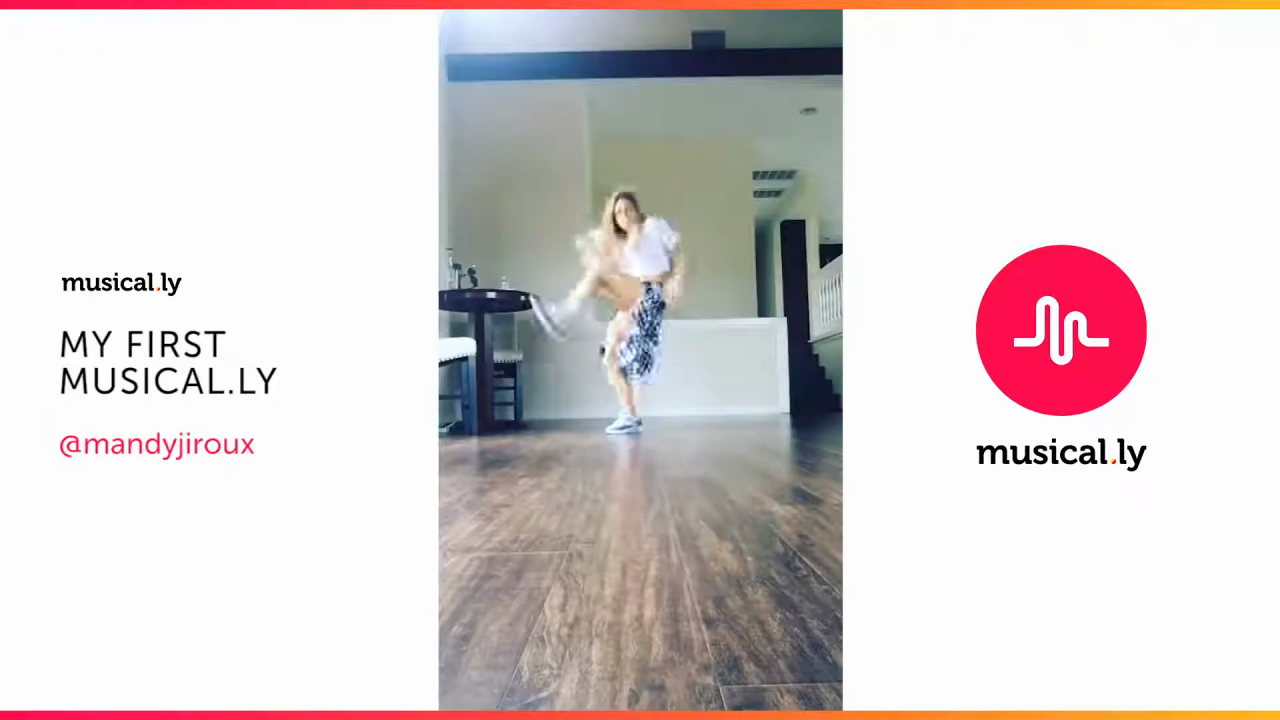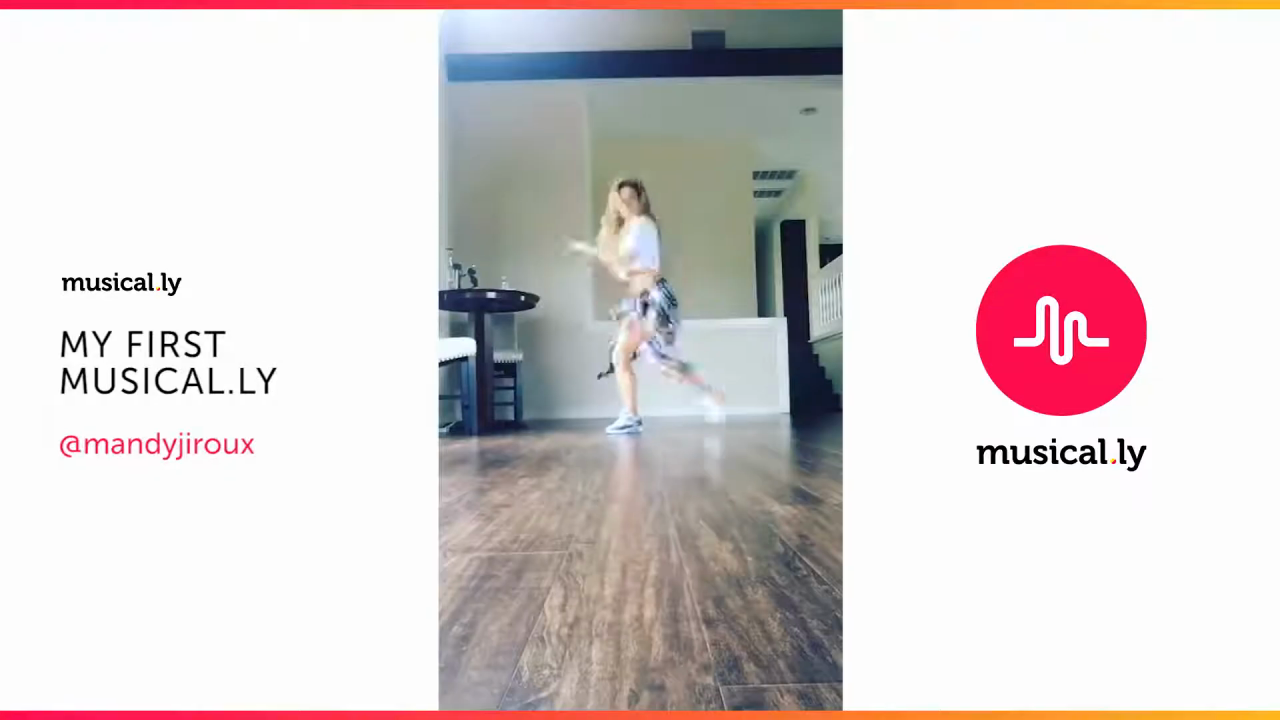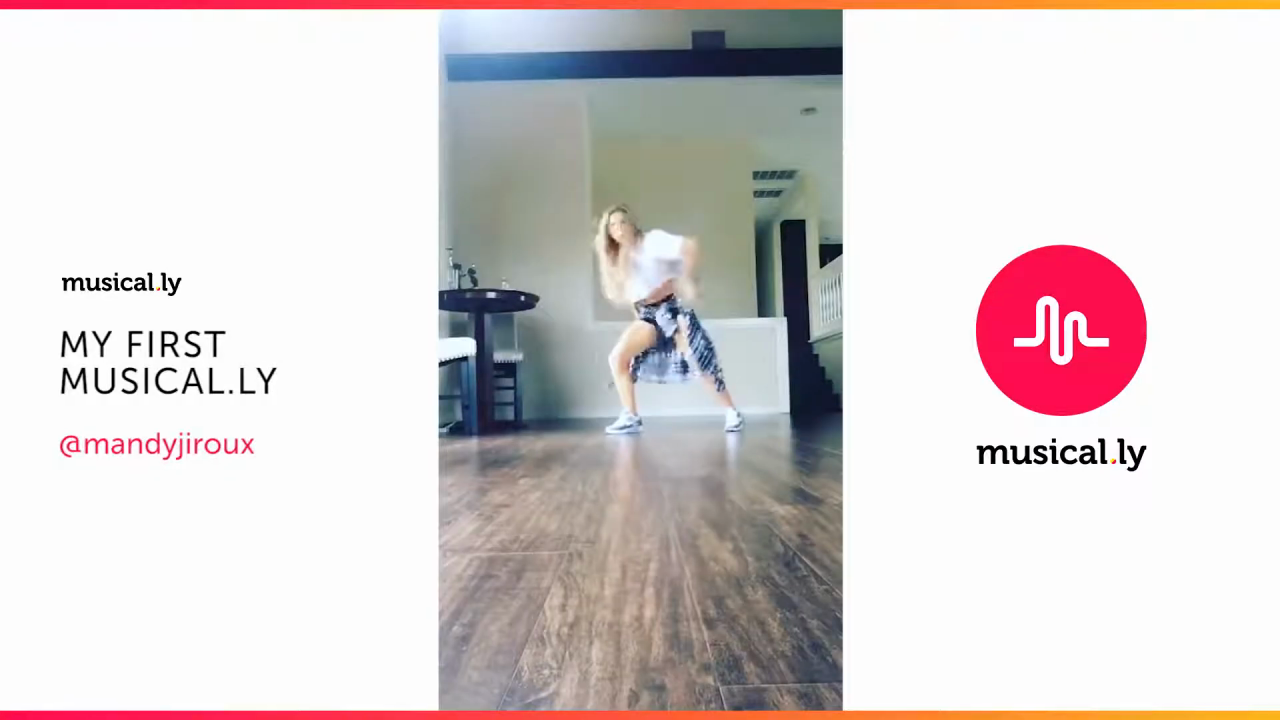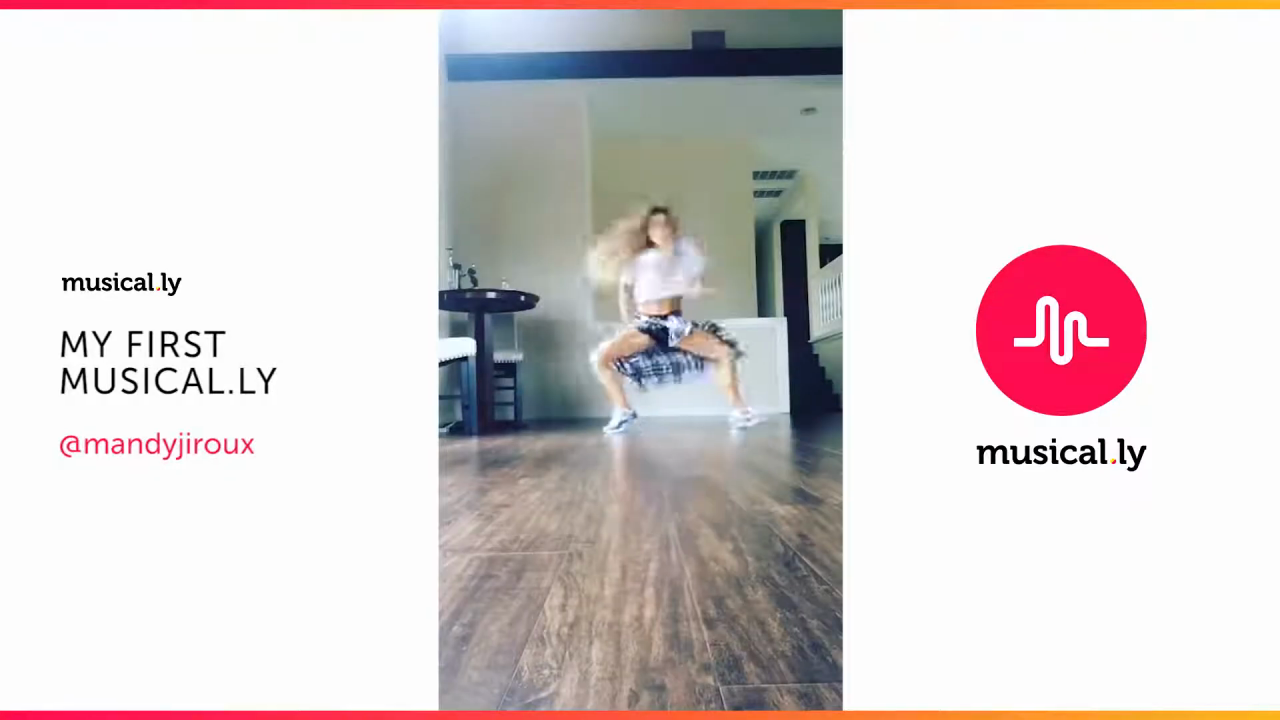
dt=0.2s
person 1, frame 1
left shoulder: (654, 226)
right shoulder: (618, 242)
left elbow: (677, 253)
left wrist: (676, 280)
left hip: (651, 295)
right hip: (628, 300)
left knee: (596, 275)
right knee: (612, 359)
left ankle: (561, 318)
right ankle: (630, 417)
person 1, frame 2
left shoulder: (641, 224)
right shoulder: (626, 228)
left elbow: (620, 258)
left wrist: (587, 249)
left hip: (654, 295)
right hip: (637, 299)
left knee: (660, 356)
right knee: (620, 357)
left ankle: (711, 397)
right ankle: (631, 417)
person 1, frame 3
left shoulder: (653, 241)
right shoulder: (618, 259)
left elbow: (690, 246)
left wrist: (687, 281)
left hip: (673, 309)
right hip: (646, 314)
left knee: (698, 363)
right knee: (617, 359)
left ankle: (731, 412)
right ankle: (630, 417)
person 1, frame 4
left shoulder: (684, 248)
right shoulder: (636, 257)
left elbow: (696, 280)
right elbow: (625, 290)
right wrist: (628, 321)
left hip: (675, 321)
right hip: (644, 323)
left knee: (724, 352)
right knee: (600, 357)
left ankle: (738, 411)
right ankle: (623, 411)
